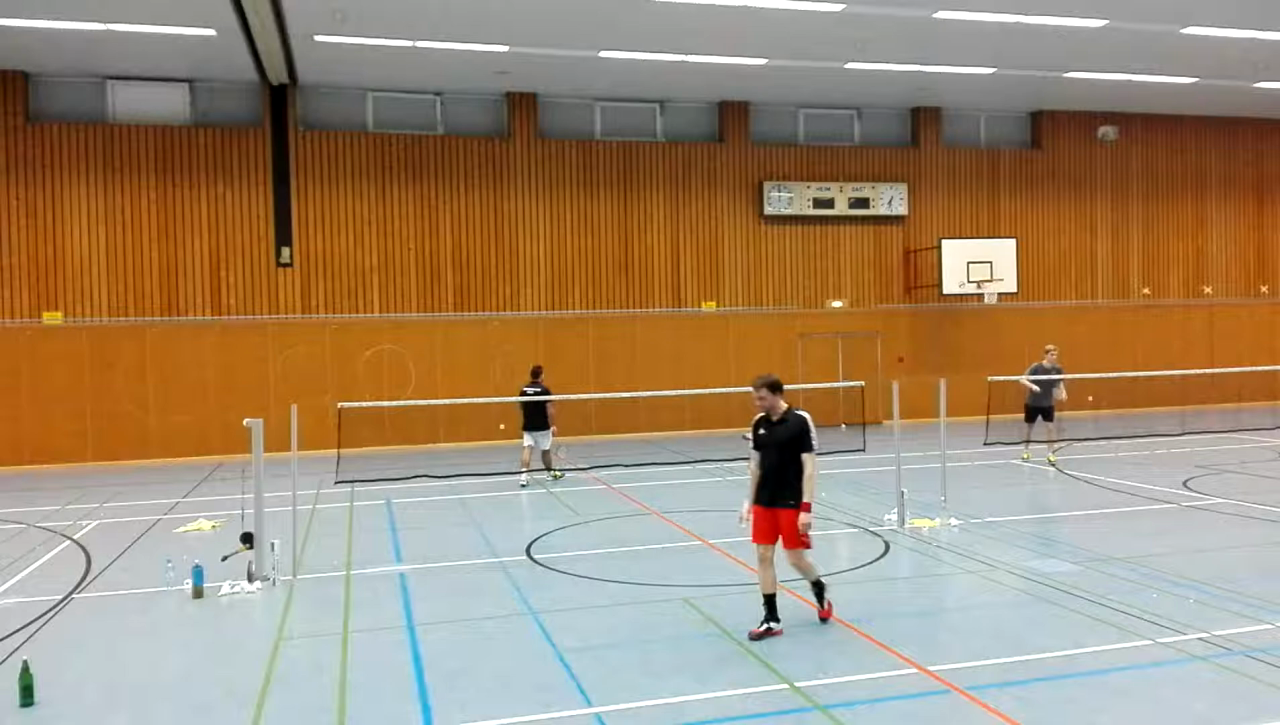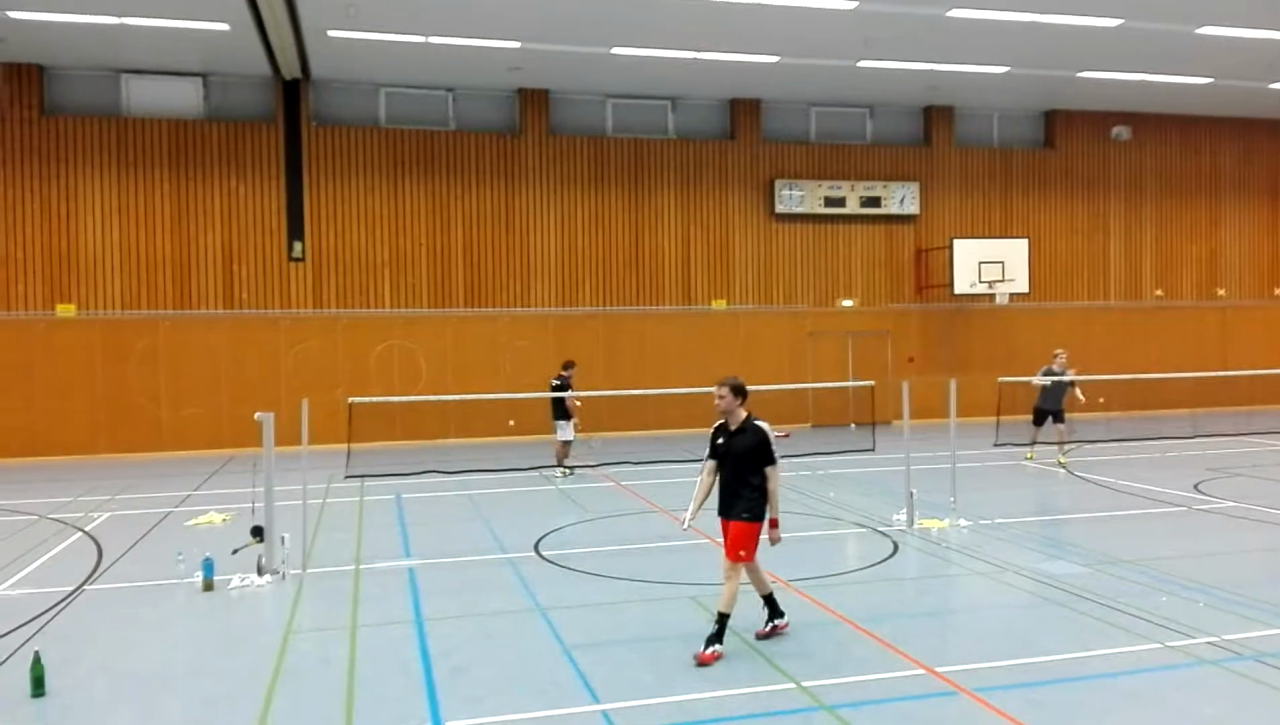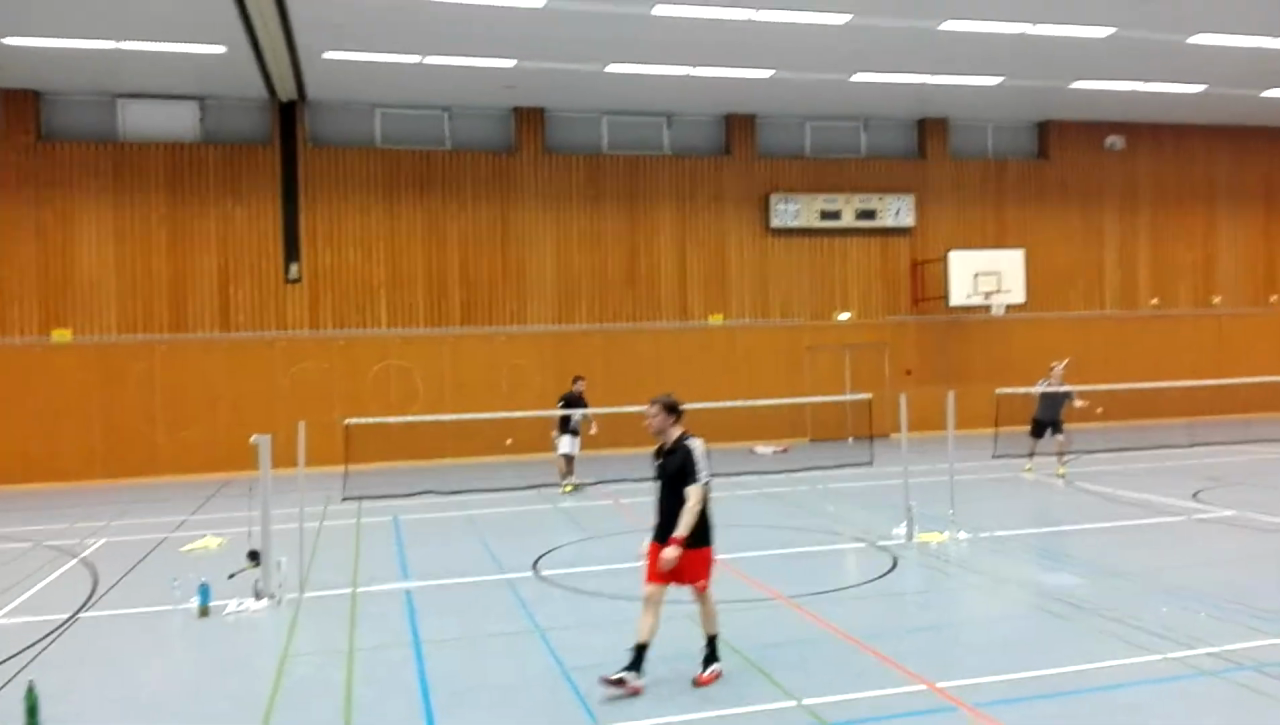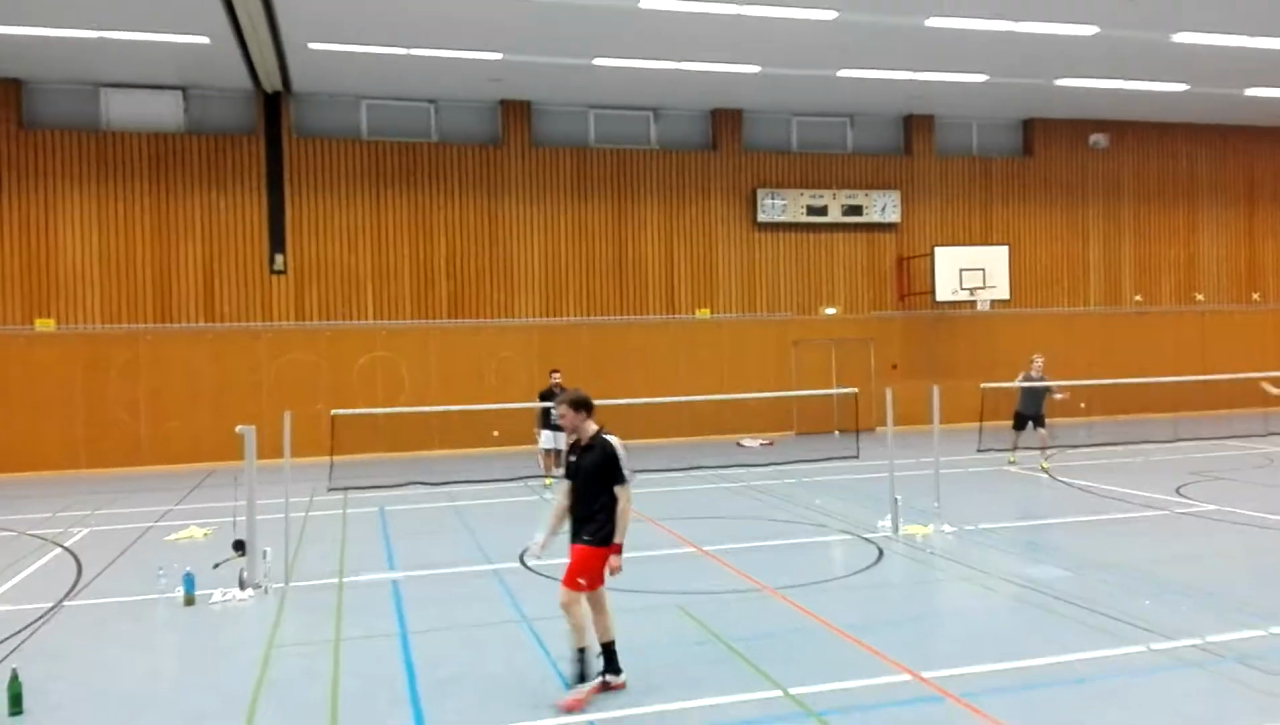
dt=0.5s
person 1, frame 1
left shoulder: (801, 421)
right shoulder: (759, 423)
left elbow: (810, 467)
left wrist: (806, 508)
right wrist: (749, 500)
left hip: (791, 502)
right hip: (765, 501)
left knee: (795, 557)
right knee: (763, 556)
left ankle: (820, 592)
right ankle: (771, 618)
person 1, frame 2
left shoulder: (760, 431)
right shoulder: (718, 431)
left elbow: (773, 480)
right elbow: (709, 473)
left wrist: (773, 522)
right wrist: (693, 509)
left hip: (749, 512)
right hip: (726, 510)
left knee: (730, 571)
right knee: (749, 566)
left ankle: (716, 640)
right ankle: (777, 616)
person 1, frame 3
left shoulder: (693, 448)
right shoulder: (660, 451)
left elbow: (695, 501)
left wrist: (677, 543)
right wrist: (663, 538)
left hip: (692, 540)
right hip: (662, 538)
left knee: (701, 597)
right knee: (650, 598)
left ankle: (712, 661)
right ankle: (633, 672)
person 1, frame 4
left shoulder: (610, 446)
right shoulder: (573, 449)
left elbow: (624, 500)
left wrist: (617, 549)
right wrist: (545, 536)
left hip: (597, 539)
right hip: (579, 537)
left knee: (570, 601)
right knee: (595, 600)
left ankle: (582, 679)
right ankle: (613, 671)
